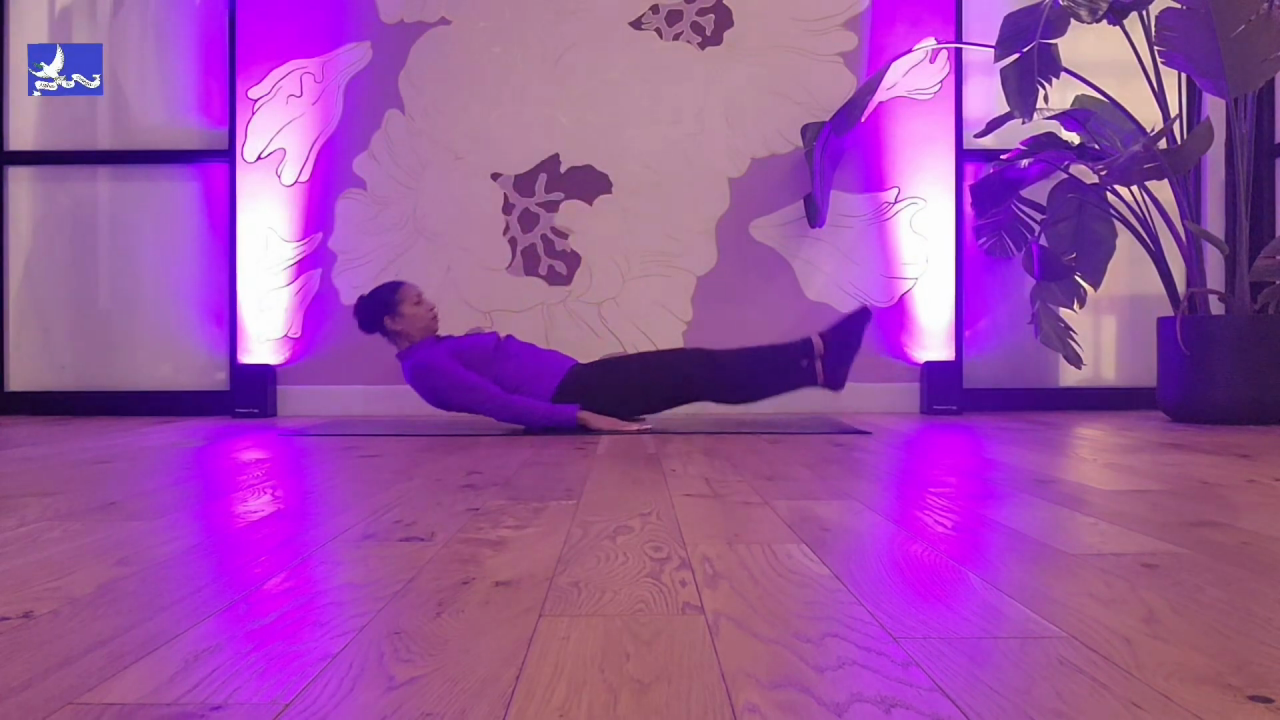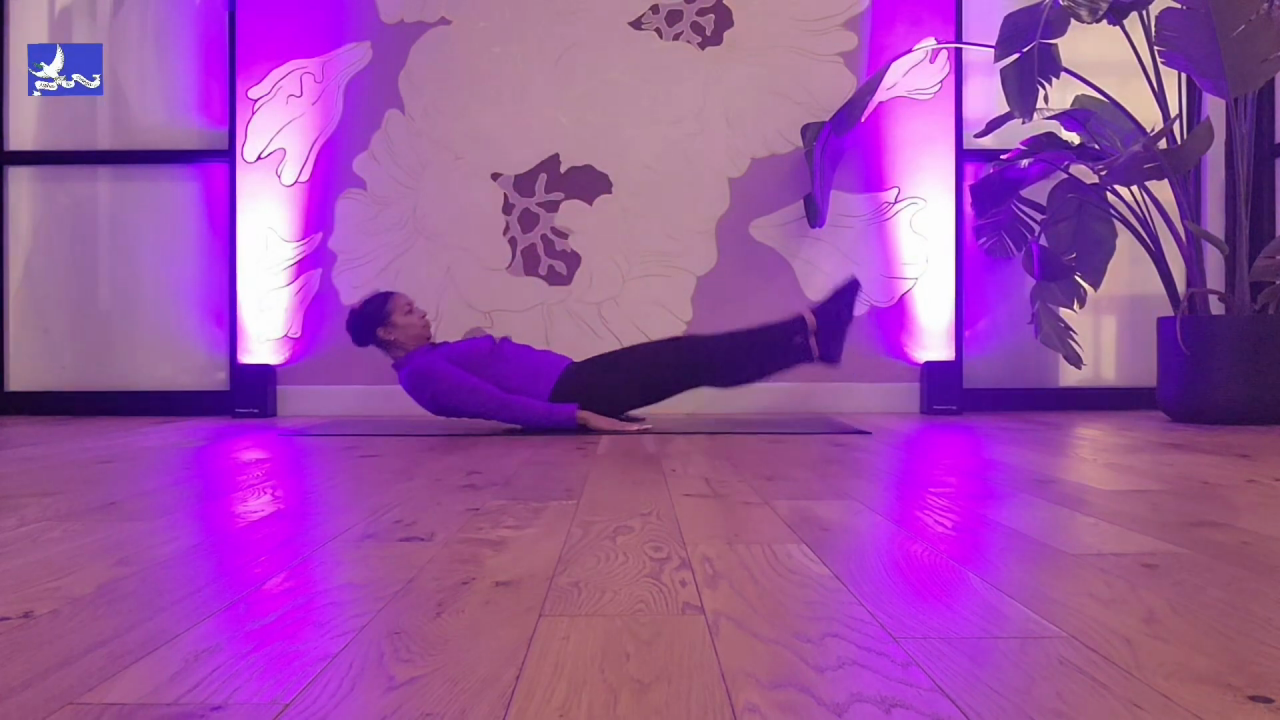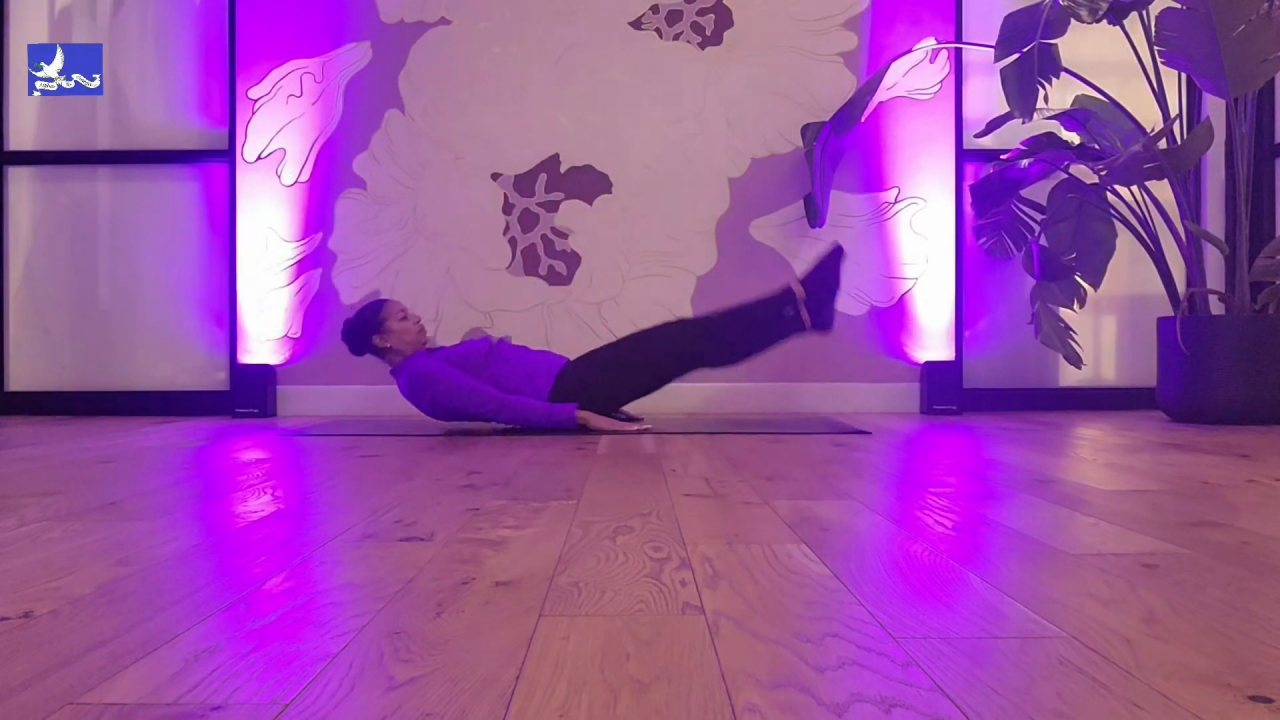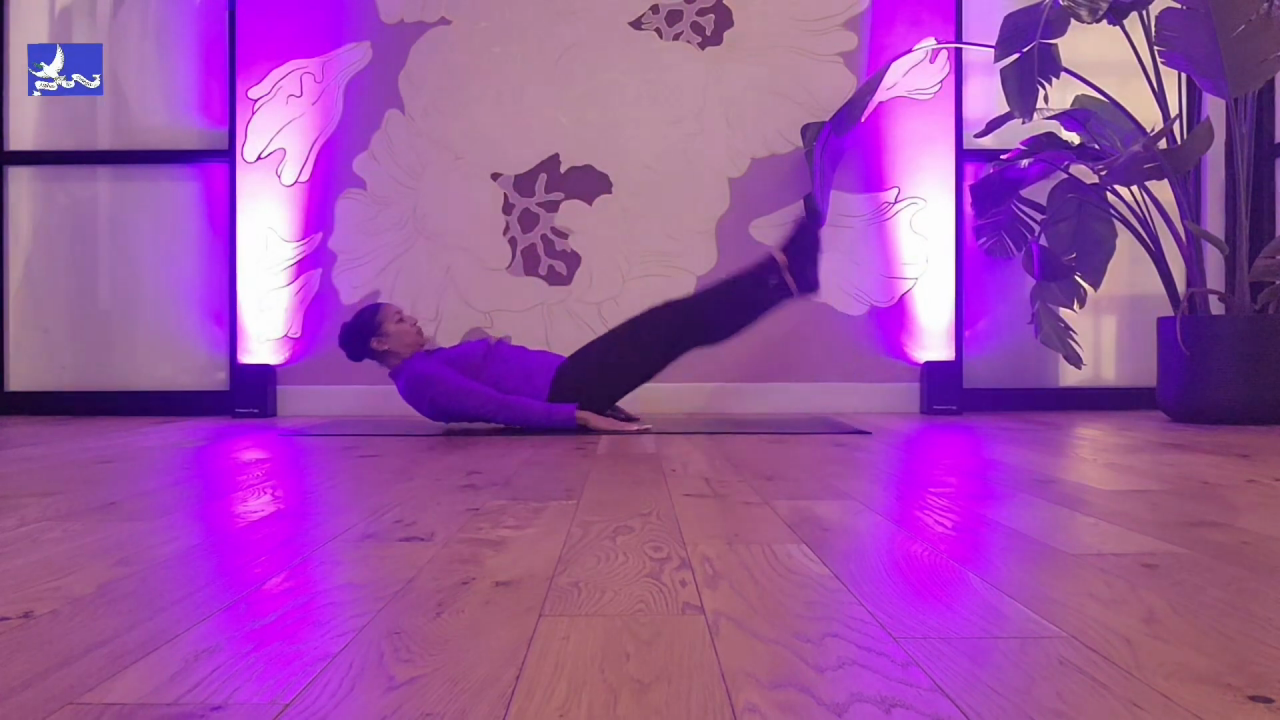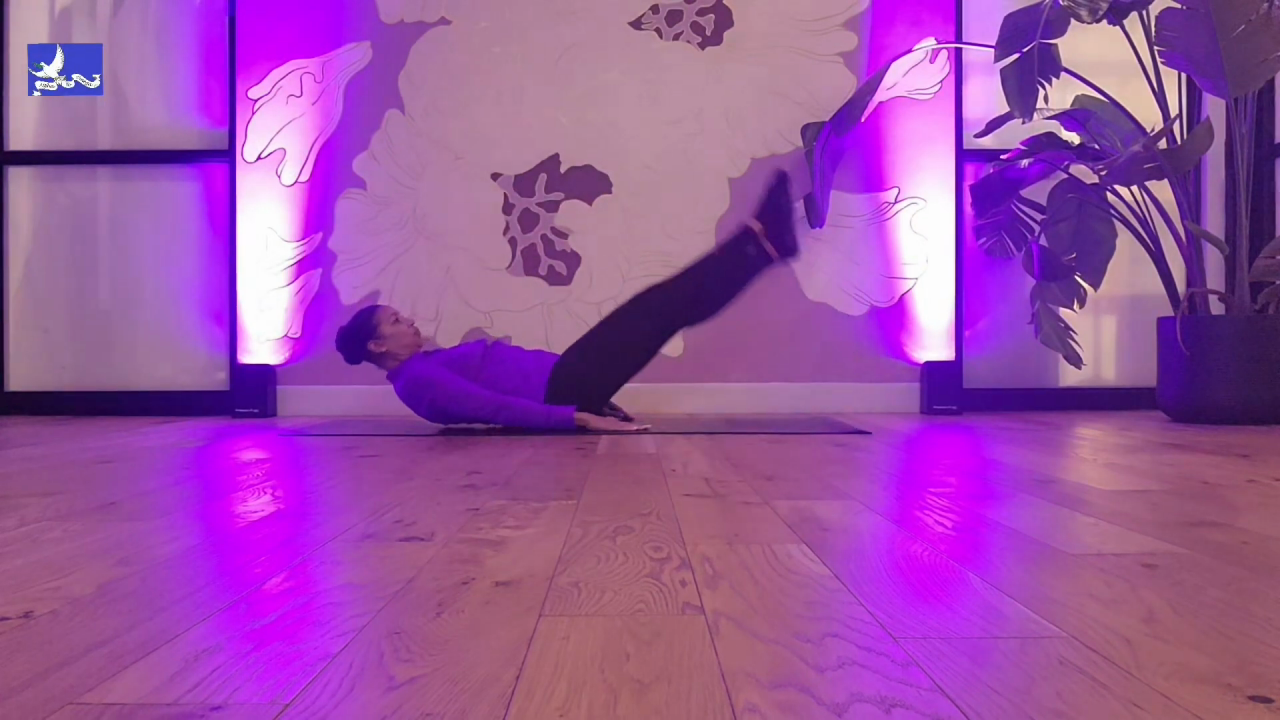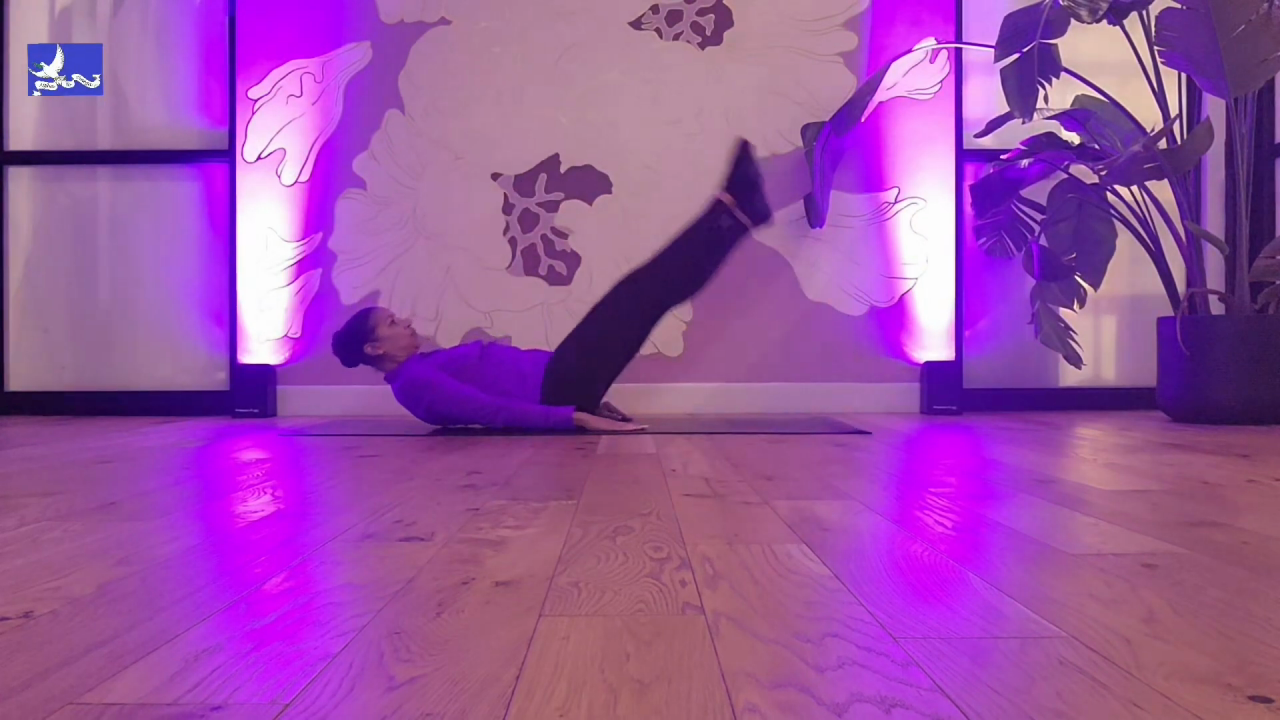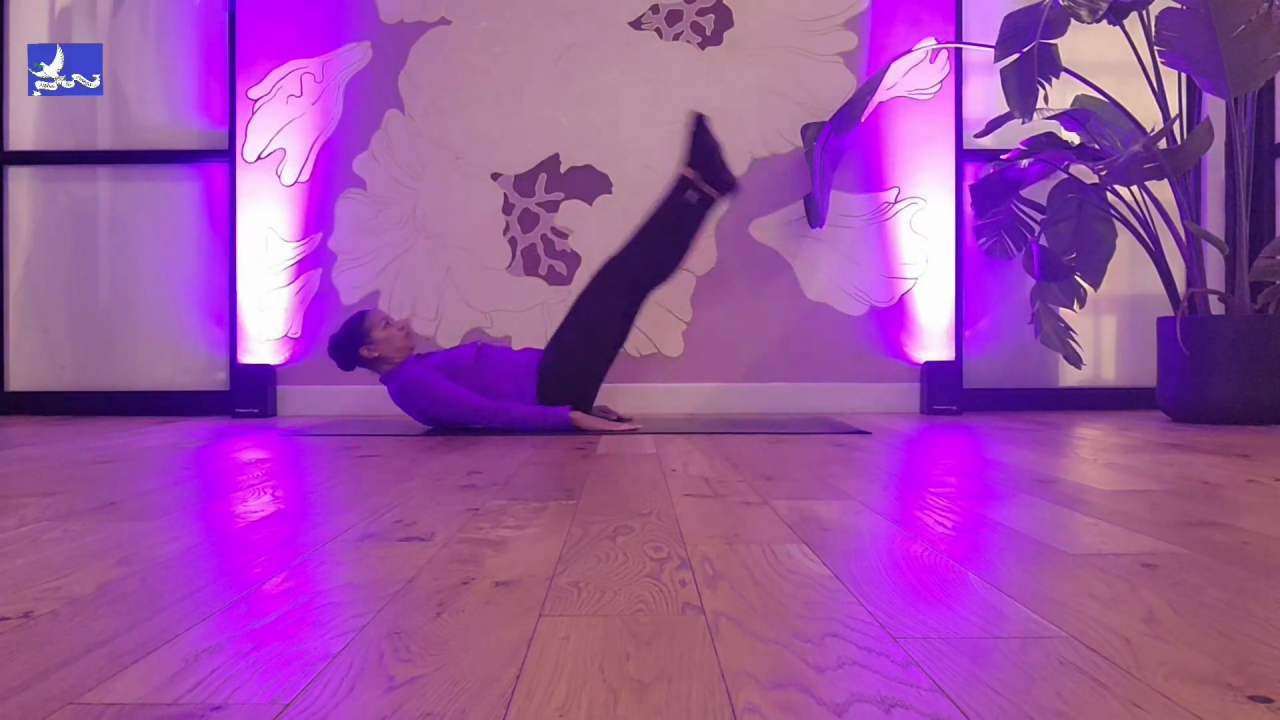
dt=0.1s
person 1, frame 1
left shoulder: (440, 351)
right shoulder: (425, 364)
right elbow: (499, 403)
left wrist: (584, 408)
right wrist: (583, 415)
left hip: (573, 383)
right hip: (568, 396)
left knee: (690, 368)
right knee: (694, 372)
left ankle: (814, 355)
right ankle: (814, 361)
person 1, frame 2
left shoulder: (433, 358)
right shoulder: (424, 373)
right elbow: (497, 406)
left wrist: (588, 410)
right wrist: (582, 415)
left hip: (569, 382)
right hip: (569, 397)
left knee: (688, 356)
right knee: (691, 359)
left ankle: (810, 332)
right ankle: (810, 337)
person 1, frame 3
left shoulder: (432, 363)
right shoulder: (420, 376)
right elbow: (497, 405)
left wrist: (583, 408)
right wrist: (581, 416)
left hip: (566, 381)
right hip: (566, 391)
left knee: (684, 341)
right knee: (685, 342)
left ankle: (797, 304)
right ankle: (797, 307)
person 1, frame 4
left shoulder: (429, 363)
right shoulder: (420, 382)
right elbow: (495, 404)
left wrist: (584, 408)
right wrist: (579, 415)
left hip: (564, 381)
right hip: (565, 390)
left knee: (674, 324)
right knee: (671, 325)
left ankle: (783, 272)
right ankle: (784, 275)
person 1, frame 5
left shoulder: (429, 369)
right shoulder: (417, 381)
right elbow: (494, 408)
left wrist: (587, 403)
right wrist: (580, 417)
left hip: (560, 379)
right hip: (563, 387)
left knee: (661, 308)
right knee: (661, 307)
left ankle: (760, 241)
right ankle: (761, 244)
person 1, frame 6
left shoulder: (418, 369)
right shoulder: (418, 384)
right elbow: (495, 410)
left wrist: (579, 406)
right wrist: (575, 415)
left hip: (555, 376)
right hip: (558, 386)
left knee: (645, 293)
right knee: (642, 292)
left ankle: (736, 210)
right ankle: (735, 209)
person 1, frame 7
left shoulder: (421, 371)
right shoulder: (411, 384)
right elbow: (489, 413)
left wrist: (579, 404)
right wrist: (572, 417)
left hip: (548, 380)
right hip: (553, 388)
left knee: (621, 281)
right knee: (619, 281)
right ankle: (699, 186)
